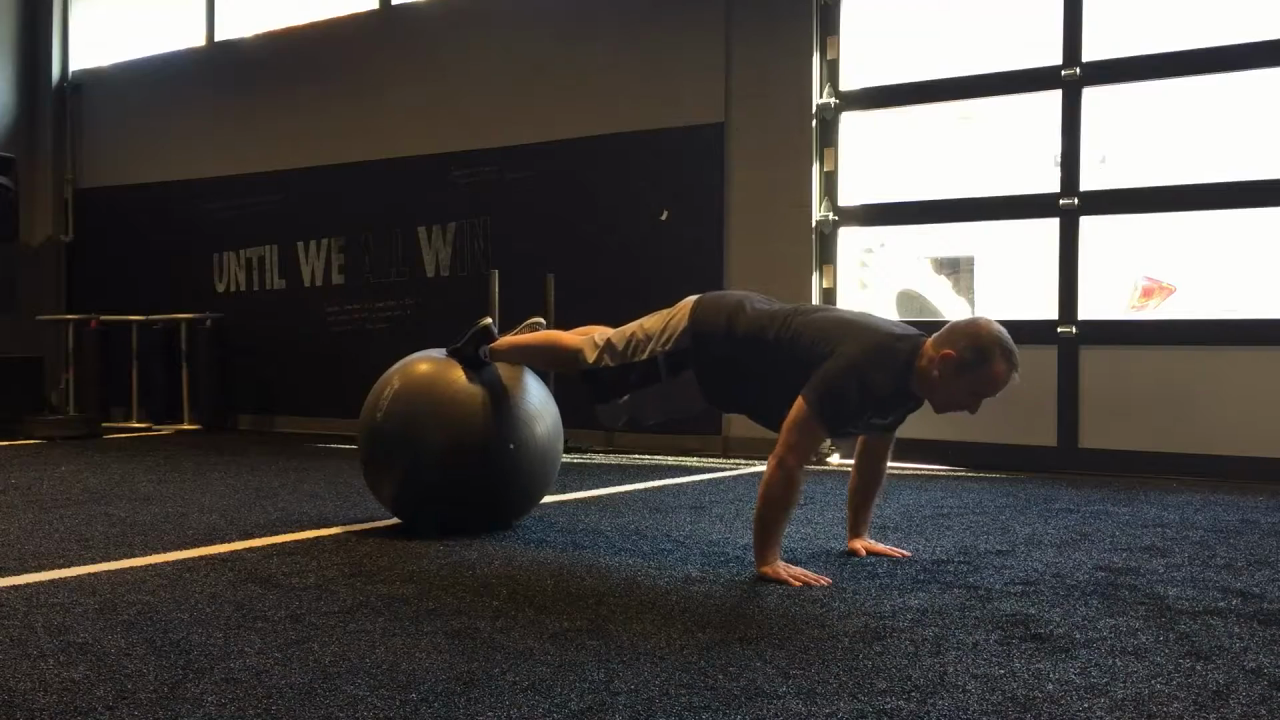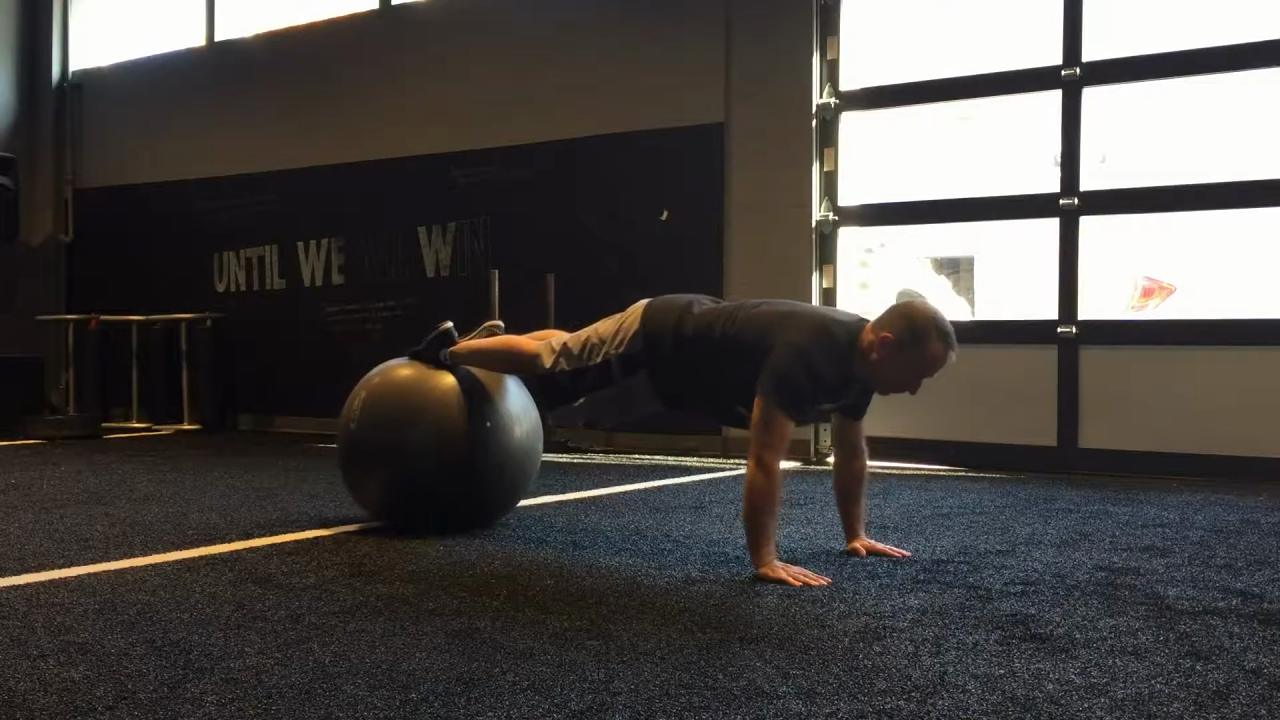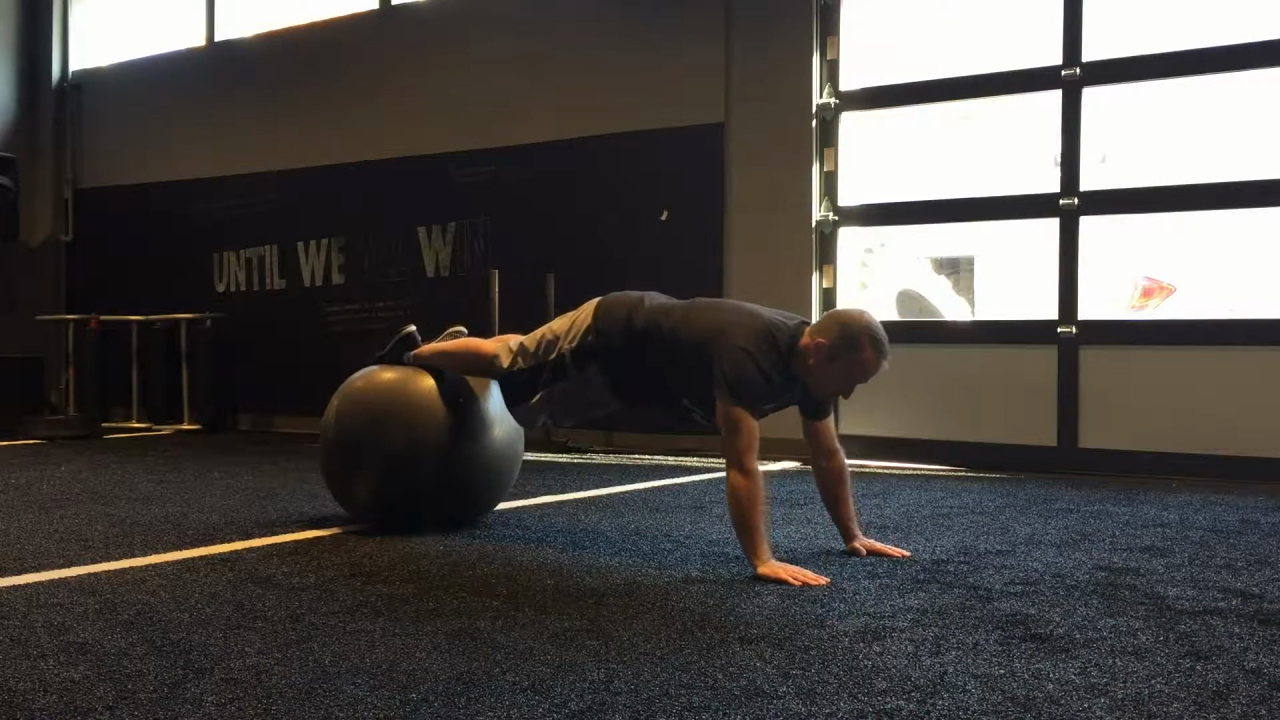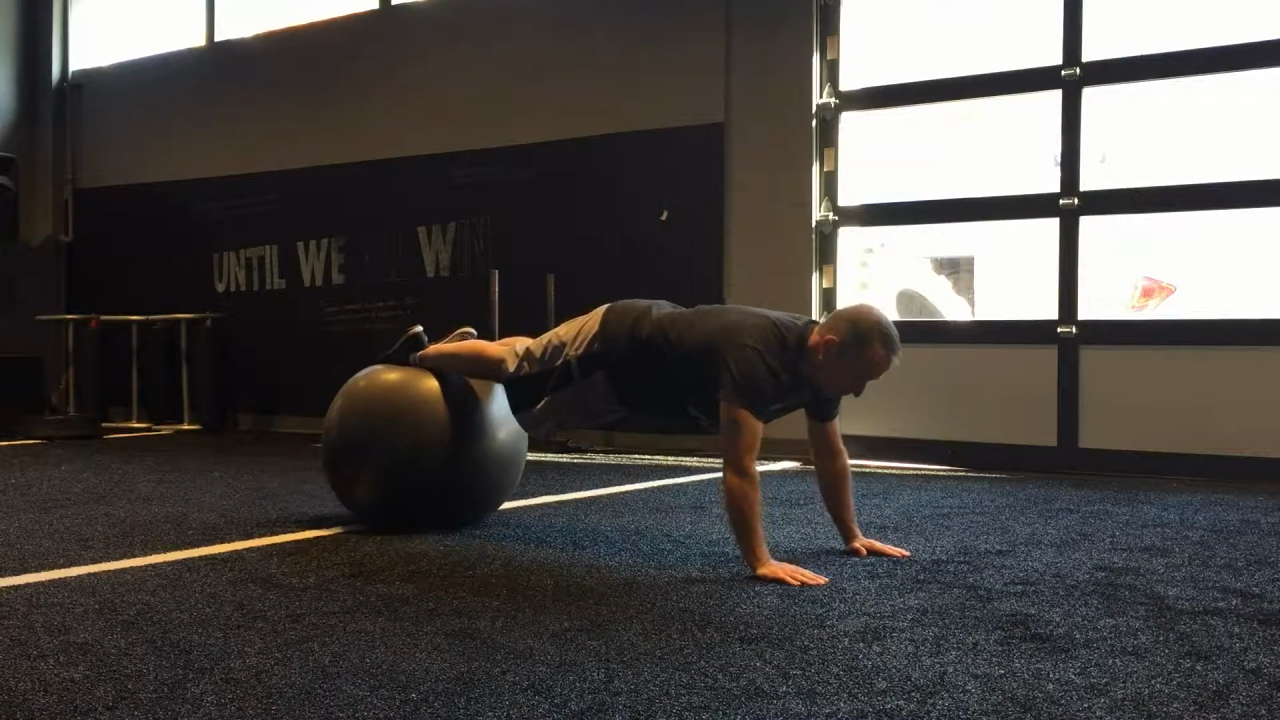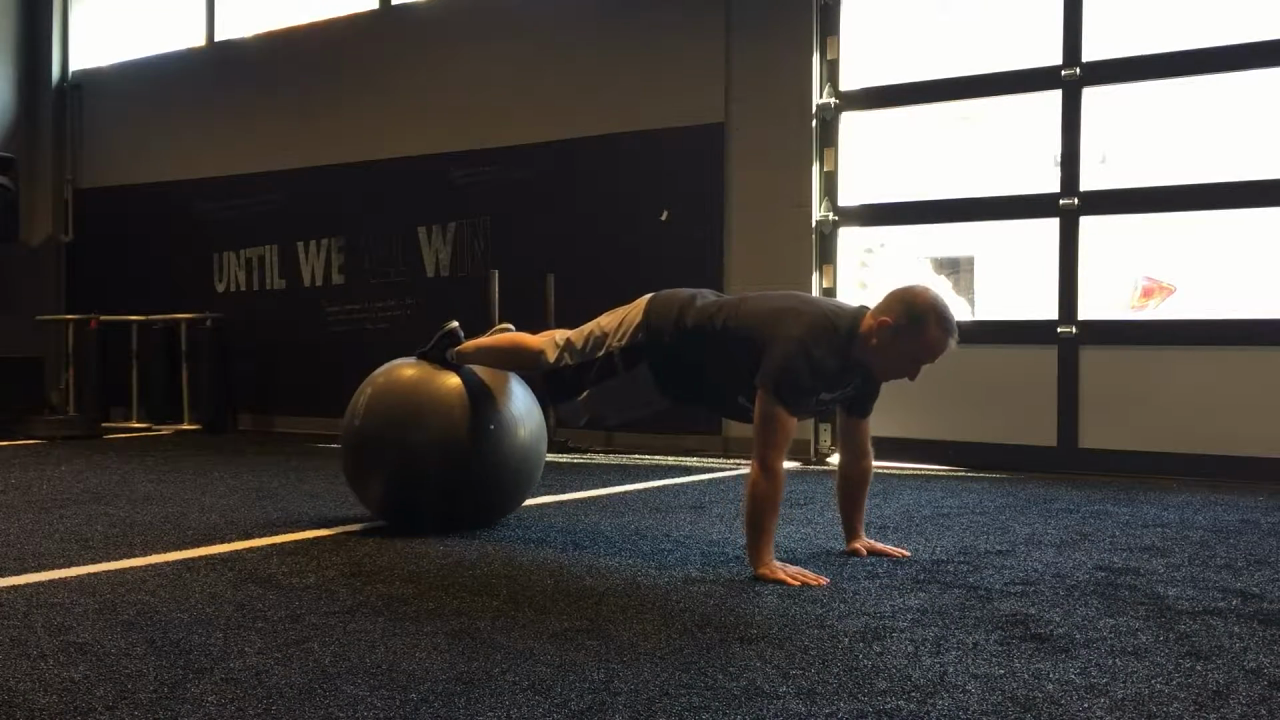
dt=1s
person 1, frame 1
left shoulder: (909, 373)
right shoulder: (865, 367)
left elbow: (873, 450)
right elbow: (787, 461)
left wrist: (857, 533)
right wrist: (767, 560)
left hip: (742, 325)
right hip: (702, 339)
left knee: (608, 343)
right knee: (587, 358)
left ankle: (536, 330)
right ankle: (489, 345)
person 1, frame 2
left shoulder: (860, 360)
right shoulder: (808, 351)
left elbow: (850, 451)
right elbow: (763, 460)
left wrist: (855, 534)
right wrist: (764, 561)
left hip: (693, 326)
right hip: (653, 343)
left knee: (567, 348)
right knee: (547, 364)
left ankle: (489, 335)
right ankle: (449, 346)
person 1, frame 3
left shoulder: (813, 358)
right shoulder: (750, 353)
left elbow: (827, 455)
right elbow: (742, 464)
left wrist: (853, 535)
right wrist: (761, 560)
left hip: (646, 324)
right hip: (605, 339)
left knee: (515, 358)
right knee: (507, 366)
left ankle: (455, 340)
right ankle: (413, 351)
person 1, frame 4
left shoulder: (820, 363)
right shoulder: (758, 354)
left elbow: (830, 455)
right elbow: (739, 466)
left wrist: (852, 535)
right wrist: (760, 561)
left hip: (652, 333)
right hip: (613, 348)
left knee: (526, 358)
right knee: (514, 369)
left ankle: (467, 341)
right ankle: (420, 350)
person 1, frame 5
left shoulder: (864, 356)
right shoulder: (806, 343)
left elbow: (856, 453)
right elbow: (767, 461)
left wrist: (855, 536)
right wrist: (762, 561)
left hip: (687, 343)
right hip: (655, 338)
left knee: (560, 355)
right knee: (550, 360)
left ankle: (496, 337)
right ankle: (455, 347)
